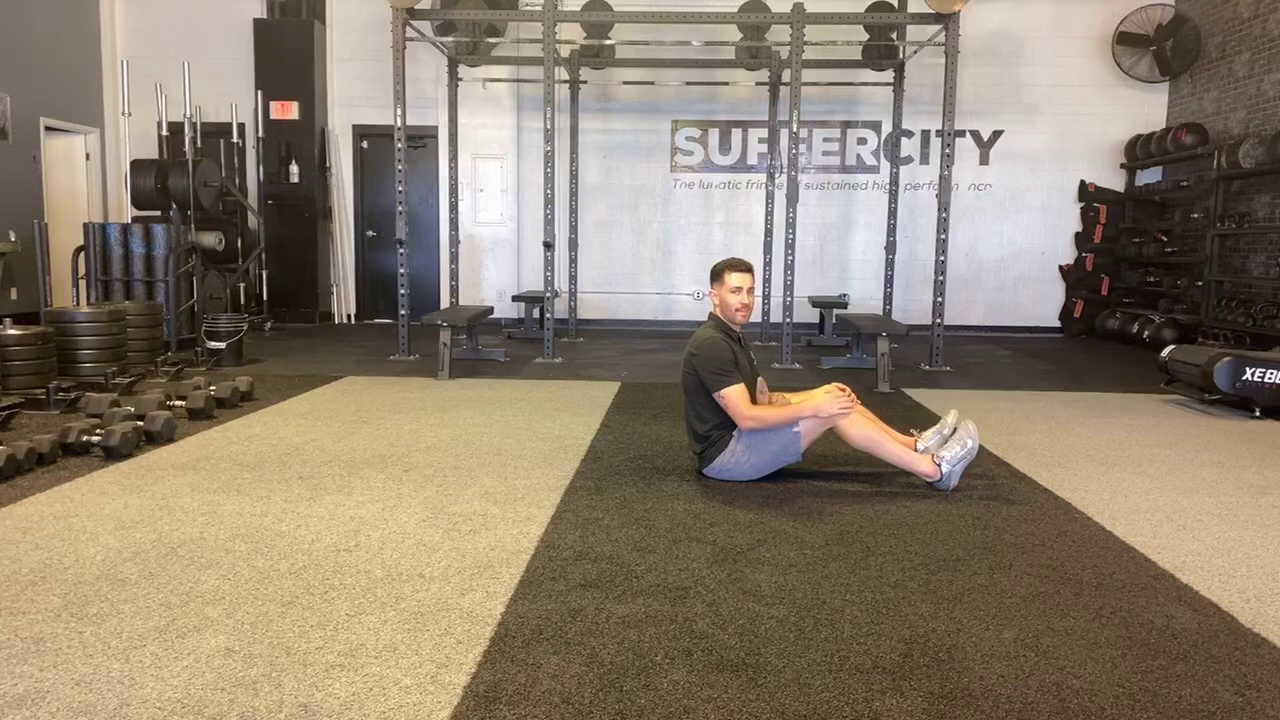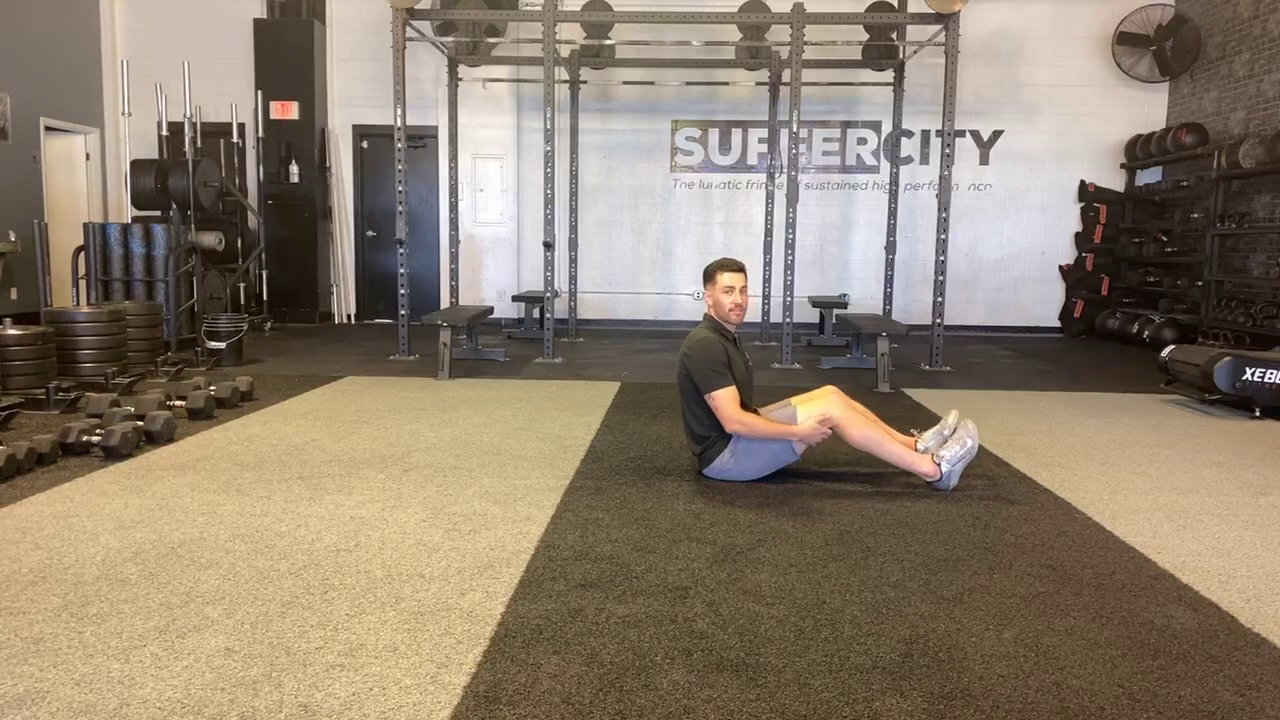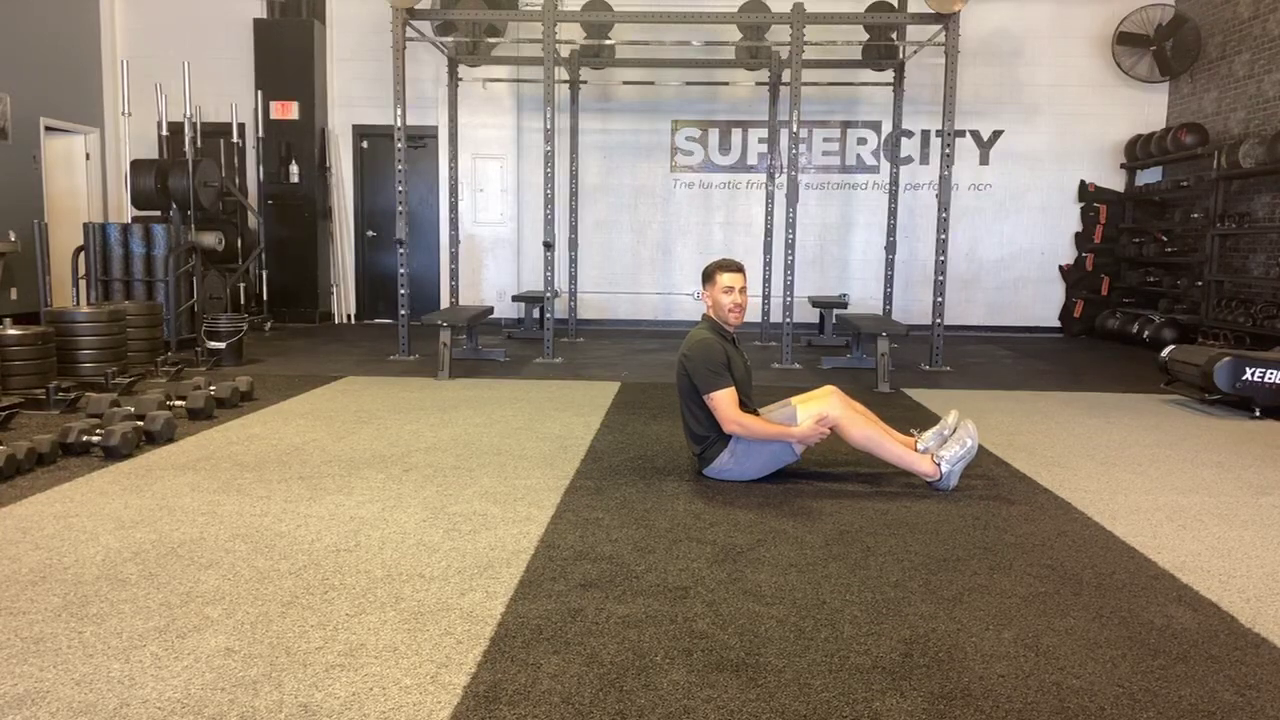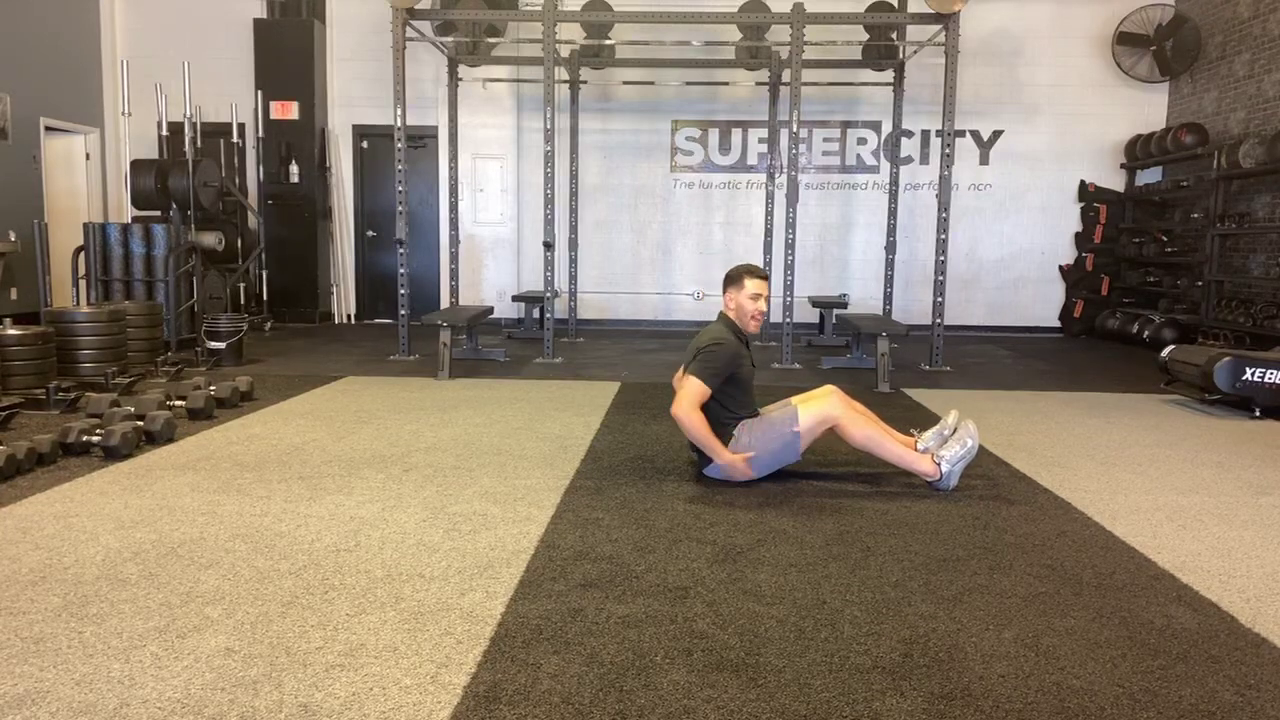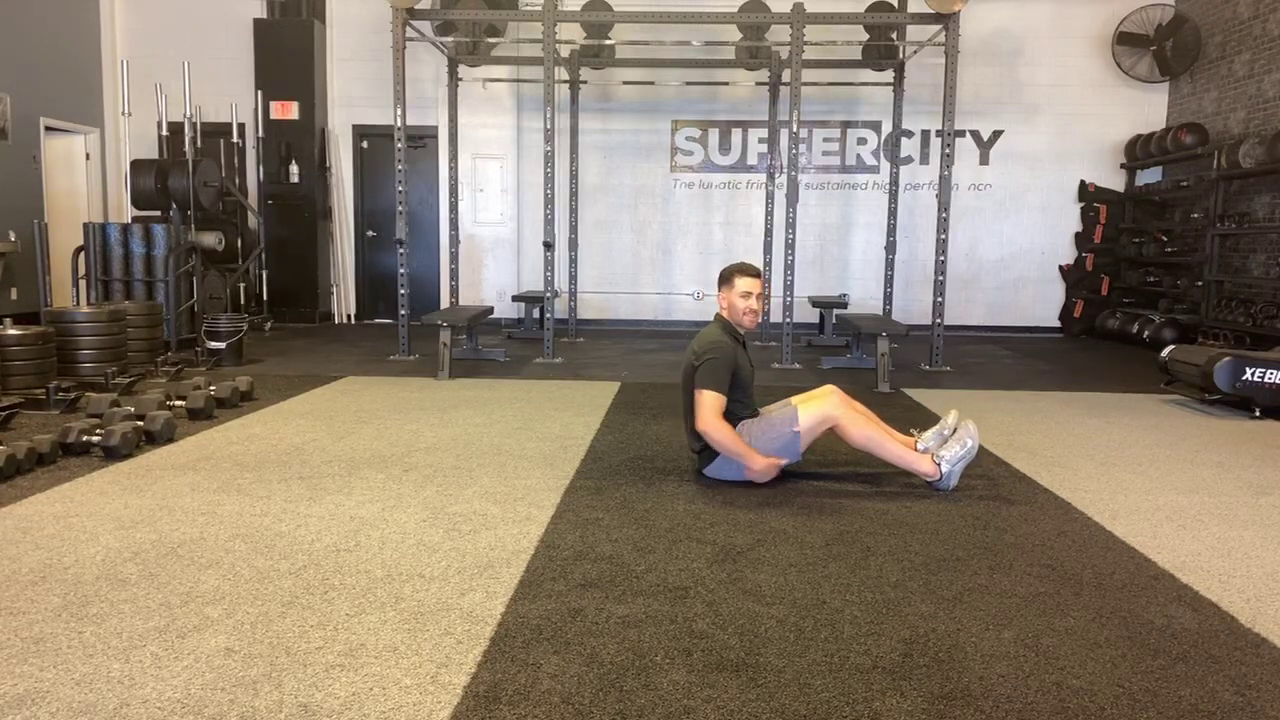
dt=0.7s
person 1, frame 1
left shoulder: (731, 338)
right shoulder: (711, 345)
left elbow: (763, 399)
right elbow: (746, 416)
left wrist: (820, 394)
right wrist: (813, 408)
left hip: (736, 440)
right hip: (725, 454)
left knee: (831, 397)
right knee: (830, 412)
left ankle: (915, 445)
right ankle: (933, 469)
person 1, frame 2
left shoulder: (725, 338)
right shoulder: (706, 346)
right elbow: (733, 421)
left wrist: (798, 414)
right wrist: (799, 432)
left hip: (737, 441)
right hip: (725, 454)
left knee: (830, 394)
right knee: (831, 407)
left ankle: (915, 445)
right ankle: (932, 468)
person 1, frame 3
left shoulder: (722, 338)
right shoulder: (705, 347)
right elbow: (732, 422)
left wrist: (796, 426)
right wrist: (797, 434)
left hip: (737, 441)
right hip: (726, 454)
left knee: (830, 394)
right knee: (831, 408)
left ankle: (915, 445)
right ankle: (932, 469)
person 1, frame 4
left shoulder: (726, 336)
right shoulder: (721, 345)
left elbow: (679, 380)
right elbow: (682, 409)
right wrist: (724, 459)
left hip: (736, 432)
right hip: (729, 449)
left knee: (830, 393)
right knee: (832, 407)
left ankle: (915, 445)
right ankle: (933, 469)
person 1, frame 5
left shoulder: (727, 338)
right shoulder: (717, 348)
right elbow: (707, 422)
right wrist: (752, 462)
left hip: (742, 432)
right hip: (726, 455)
left knee: (830, 394)
right knee: (832, 408)
left ankle: (915, 445)
right ankle: (932, 469)
